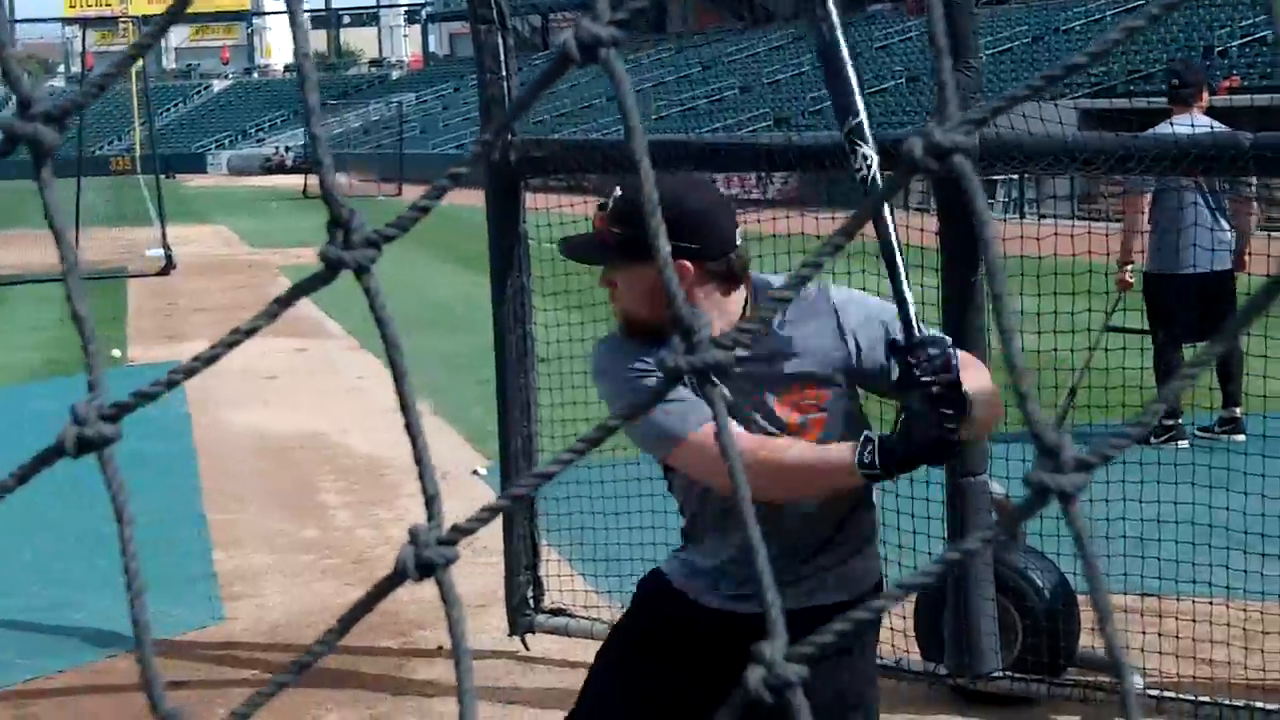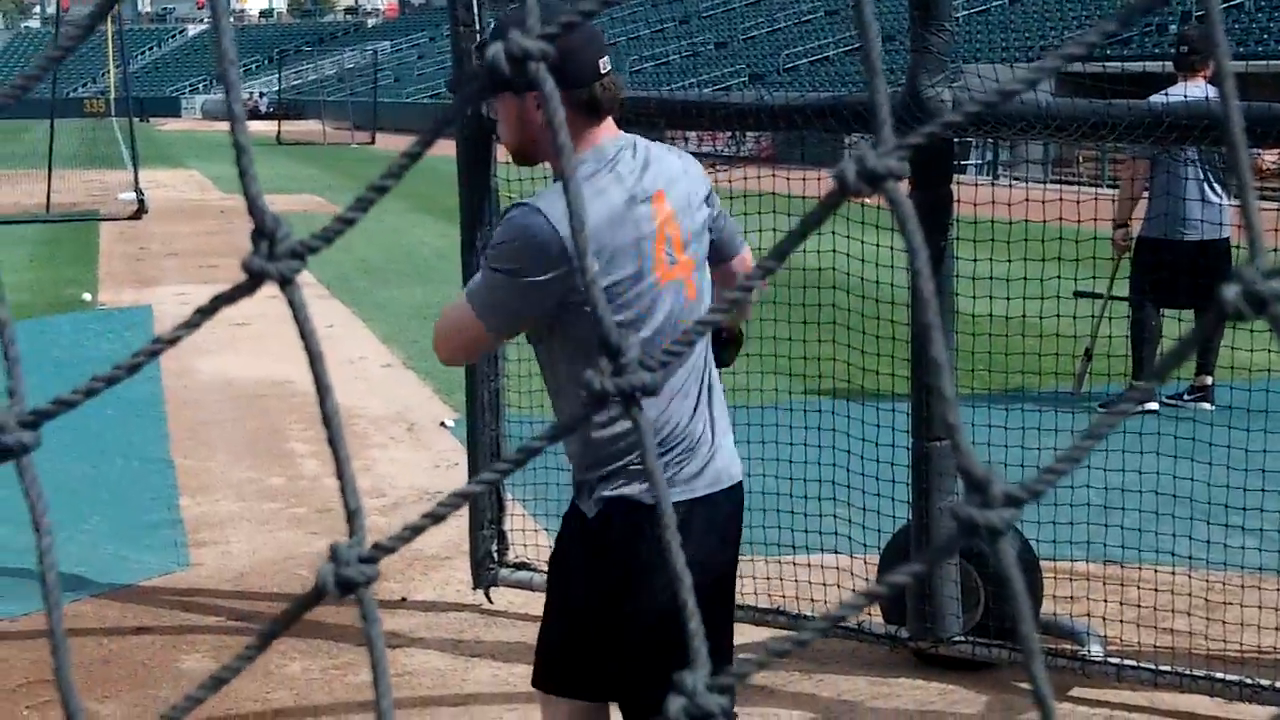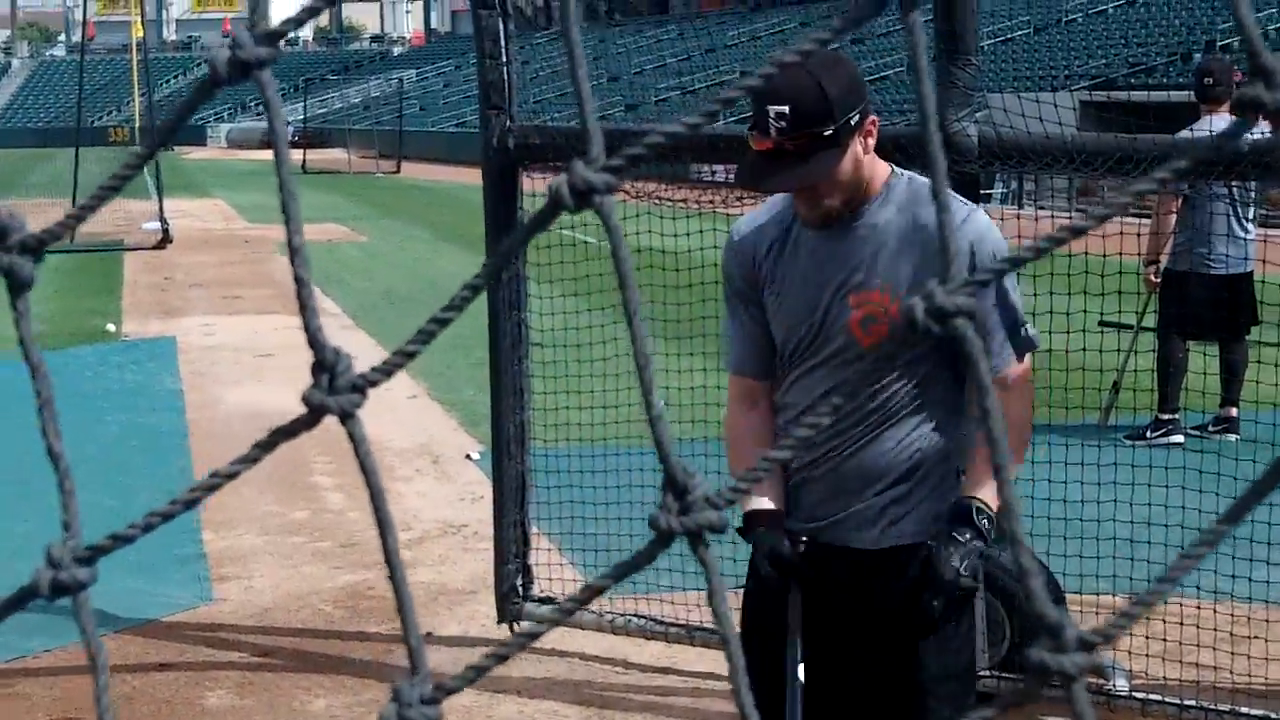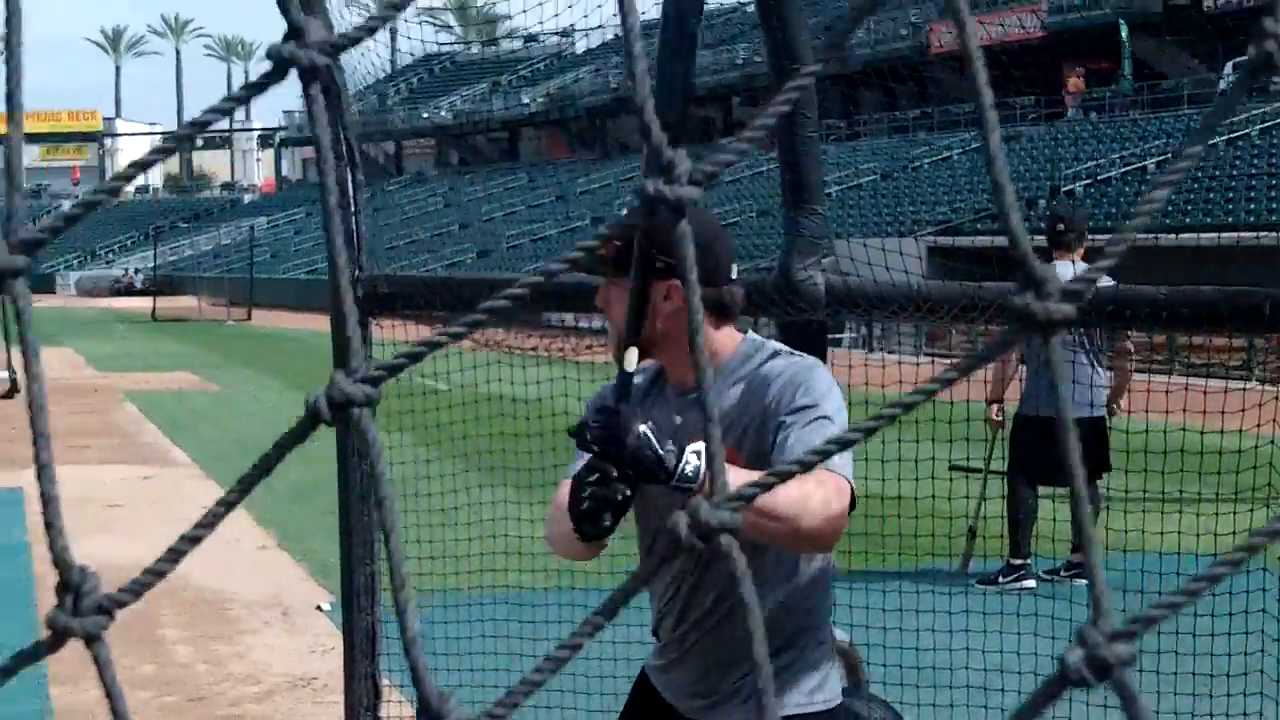
dt=1s
person 1, frame 1
left shoulder: (826, 314)
right shoulder: (626, 358)
left elbow: (982, 400)
right elbow: (737, 467)
left wrist: (914, 423)
right wrist: (883, 454)
left hip: (825, 603)
right hip: (694, 596)
person 1, frame 2
left shoulder: (543, 223)
right shoulder: (676, 170)
left elbow: (455, 343)
right elbow: (735, 267)
left wrist: (492, 291)
right wrist: (721, 330)
left hip: (656, 507)
right hip: (626, 492)
person 1, frame 3
left shoulder: (957, 237)
right shoulder: (754, 242)
left elbow: (1013, 394)
right elbow: (749, 397)
left wrist: (972, 524)
right wrist: (762, 516)
left hip: (910, 551)
right hip: (792, 540)
person 1, frame 4
left shoulder: (792, 384)
right shoulder: (627, 398)
left elbow: (819, 520)
right elbow: (562, 533)
left wrist: (675, 464)
right wrist: (584, 510)
person 2, frame 1
left shoulder: (1154, 139)
left elbow: (1138, 206)
right elbow: (1246, 201)
left wrist: (1125, 261)
right wrist: (1241, 248)
left hip: (1170, 261)
right hip: (1220, 257)
left knee: (1168, 342)
left ankle: (1171, 424)
right ankle: (1232, 417)
person 2, frame 2
left shoulder: (1156, 105)
left elbow: (1137, 171)
right elbow: (1253, 161)
left wrist: (1121, 223)
right wrist: (1262, 161)
left hip: (1163, 227)
right hip: (1213, 225)
left knee: (1146, 304)
right knee: (1209, 305)
left ankle: (1142, 388)
right ankle: (1202, 385)
person 2, frame 3
left shoulder: (1186, 139)
right shoulder: (1256, 136)
left elbow: (1169, 206)
left wrist: (1151, 258)
left hip: (1192, 259)
right hip: (1240, 257)
left knee: (1172, 335)
right knee: (1234, 337)
left ankle: (1168, 419)
right ankle: (1228, 416)
person 2, frame 4
right shoulder: (1106, 286)
left elbow: (1011, 348)
right elbow: (1124, 350)
left wrist: (995, 398)
right wrist: (1117, 394)
left hip: (1040, 404)
right hip: (1091, 403)
left knee: (1023, 479)
right knee: (1087, 480)
left ankle: (1019, 565)
right ankle: (1079, 561)
